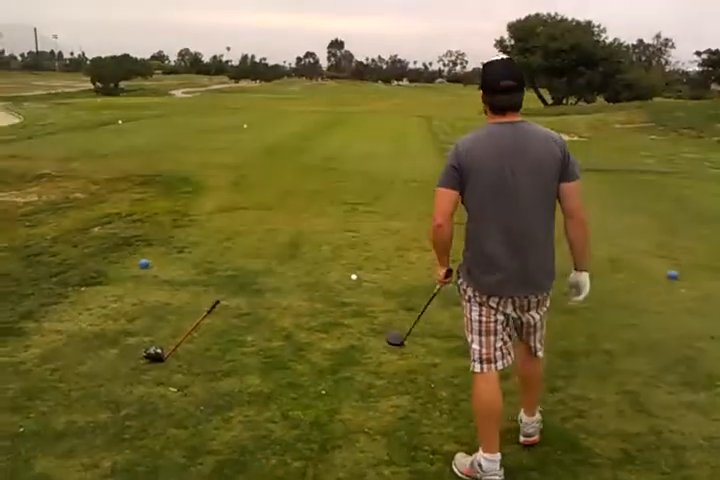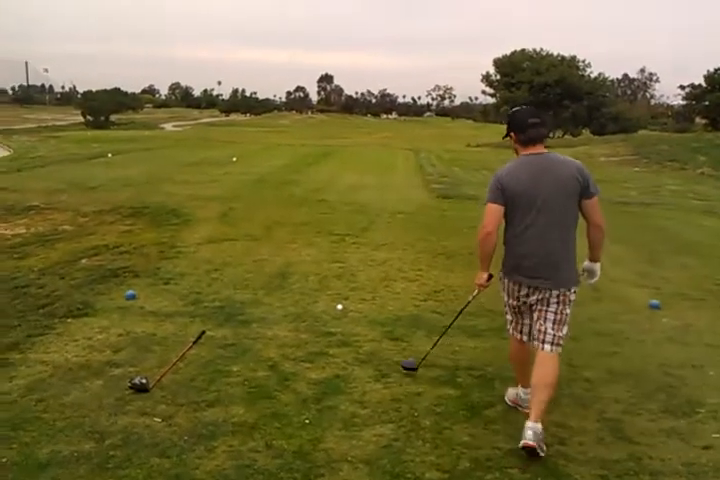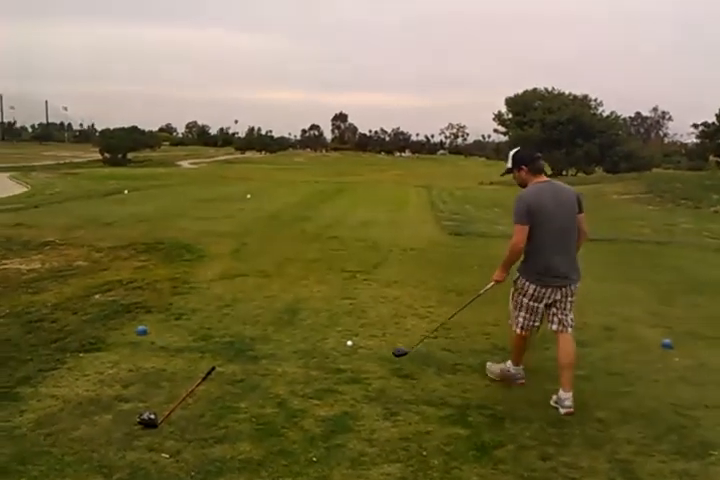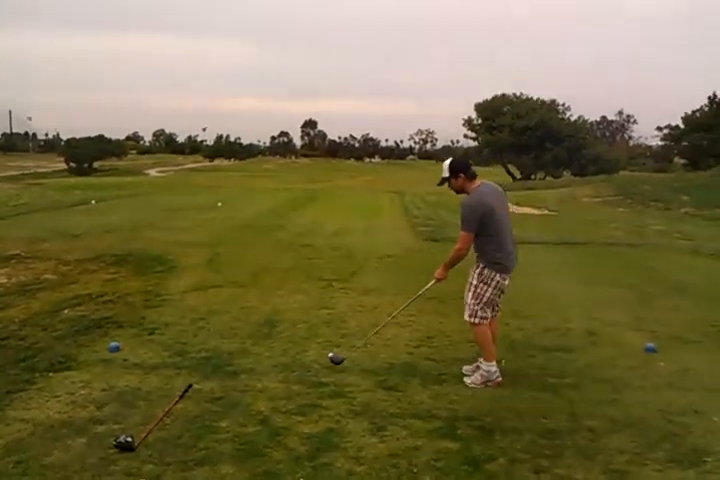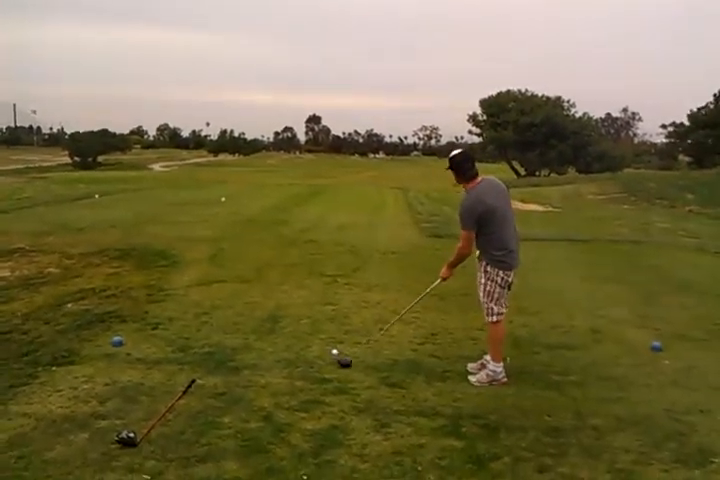
dt=1s
person 1, frame 1
left shoulder: (464, 150)
right shoulder: (554, 145)
left elbow: (441, 221)
right elbow: (576, 215)
left wrist: (443, 263)
right wrist: (580, 268)
left hip: (482, 279)
right hip: (536, 277)
left knee: (486, 368)
right knee: (531, 350)
right ankle: (530, 422)
person 1, frame 2
left shoulder: (505, 175)
right shoulder: (575, 170)
left elbow: (488, 230)
right elbow: (597, 223)
left wrist: (483, 270)
right wrist: (594, 260)
left hip: (516, 274)
right hip: (559, 278)
left knee: (519, 336)
right knee: (548, 350)
left ankle: (524, 393)
right ankle: (533, 426)
person 1, frame 3
left shoulder: (526, 198)
right shoulder: (571, 193)
left elbow: (518, 244)
right elbow: (582, 232)
left wrist: (503, 270)
left hip: (535, 277)
right hip: (568, 277)
left knee: (522, 328)
right knee: (564, 332)
left ankle: (514, 370)
right ankle: (566, 396)
person 1, frame 4
left shoulder: (471, 204)
right shoulder: (494, 188)
left elbow: (462, 247)
left wrist: (445, 268)
left hip: (491, 266)
right hip: (503, 260)
left knee: (475, 317)
right knee: (488, 315)
left ankle: (490, 370)
right ankle: (487, 362)
person 1, frame 5
left shoulder: (470, 203)
right shoulder: (496, 183)
left elbow: (465, 246)
left wrist: (449, 267)
left hip: (495, 263)
right hip: (506, 256)
left knee: (494, 315)
right knee: (494, 313)
left ankle: (496, 370)
right ankle: (491, 359)
